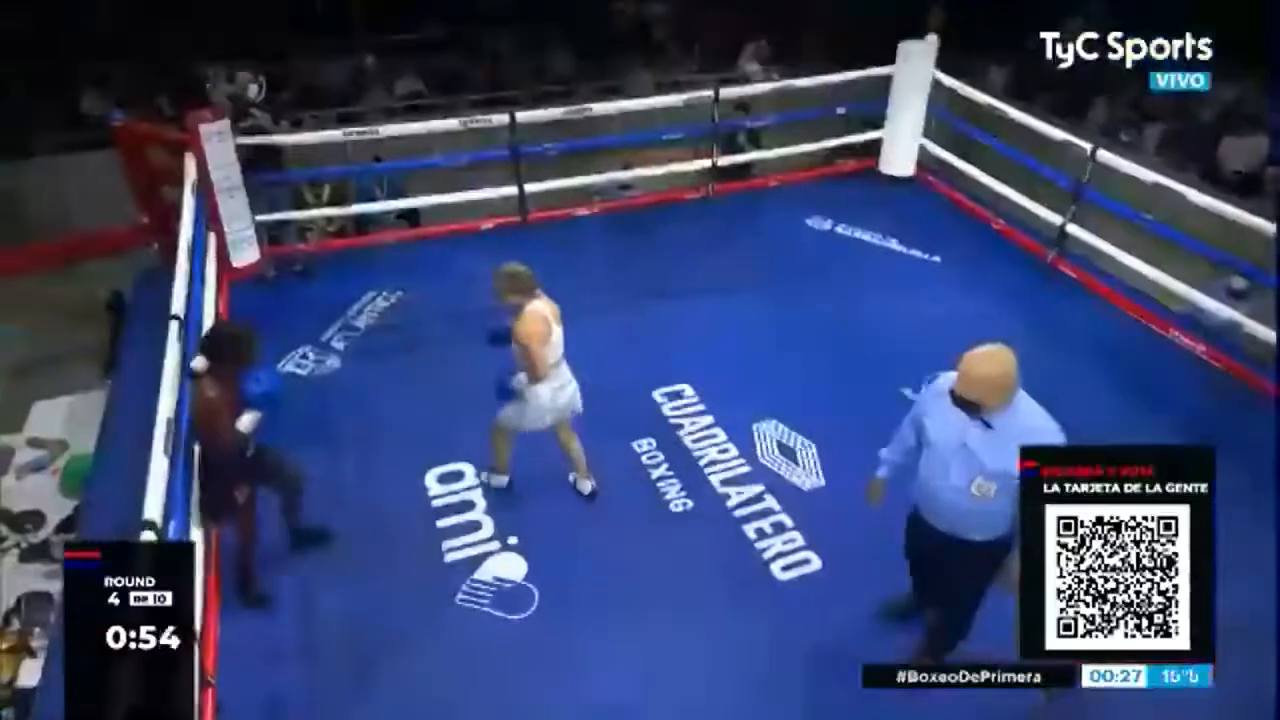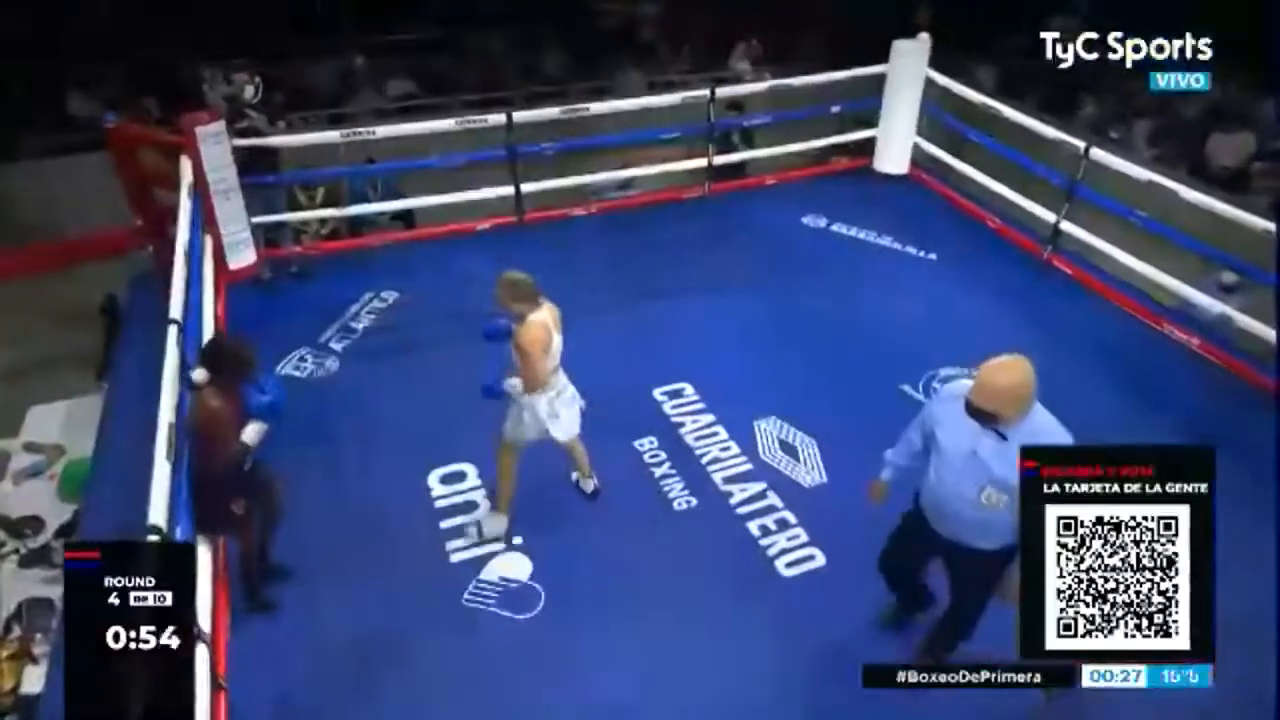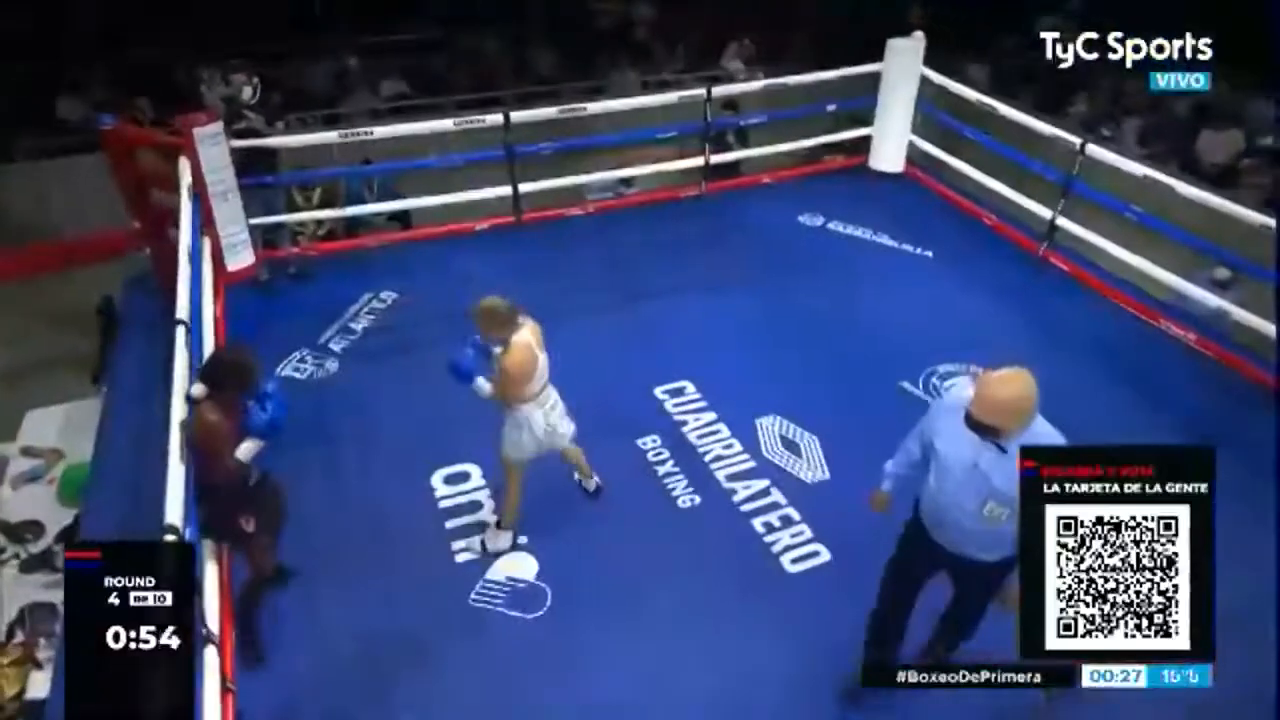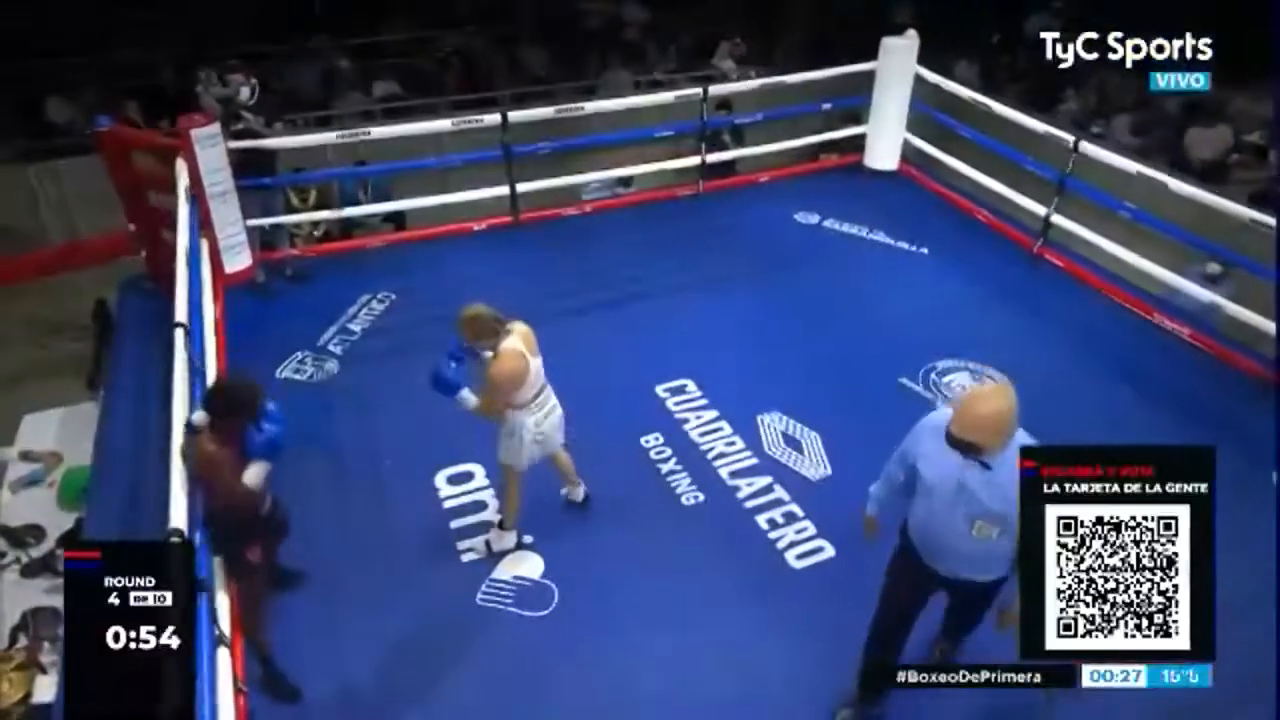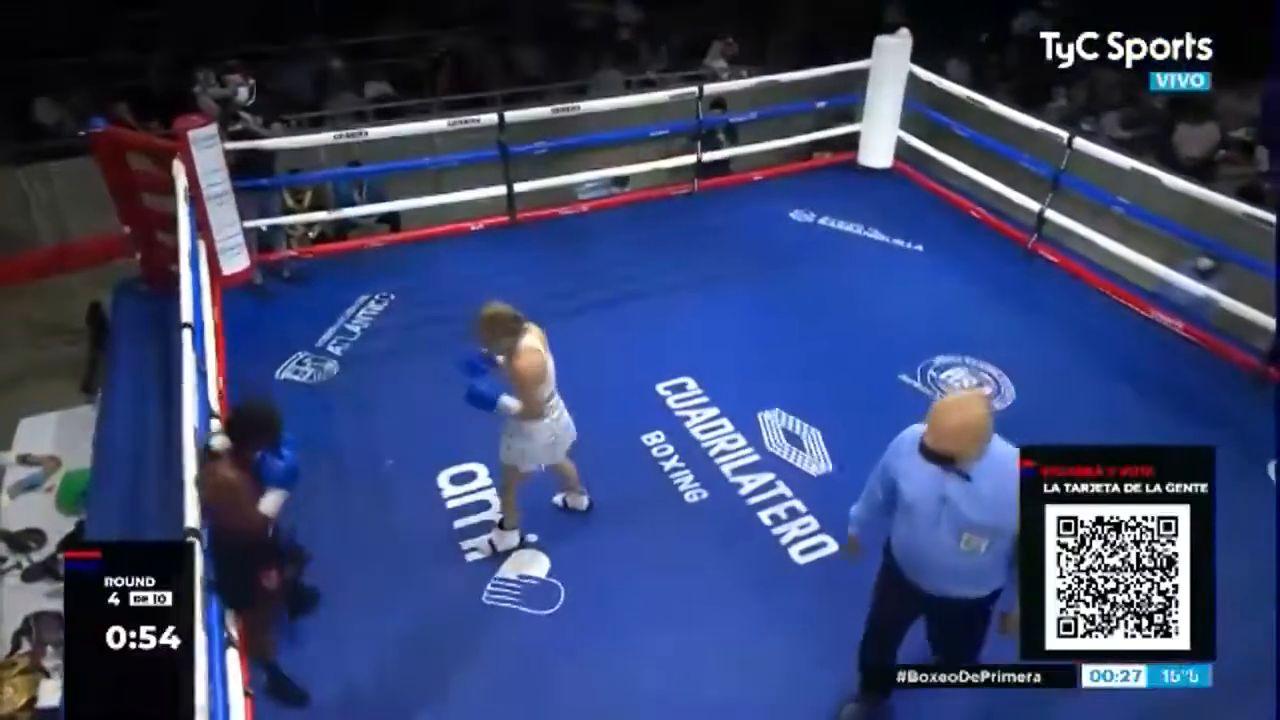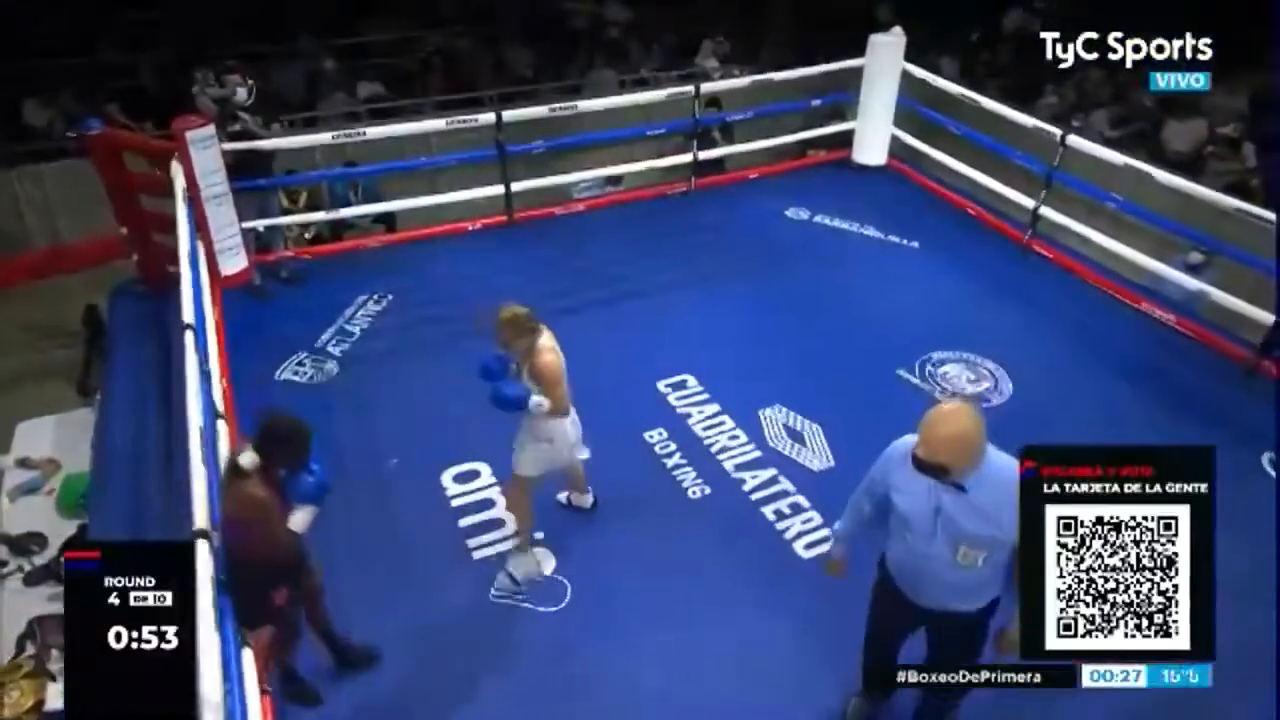
dt=0.2s
person 1, frame 1
left shoulder: (1040, 436)
right shoulder: (941, 389)
right elbow: (911, 432)
left wrist: (1022, 557)
right wrist: (885, 471)
left hip: (981, 542)
right hip: (926, 516)
left knee: (959, 599)
right knee: (920, 564)
left ankle: (935, 650)
right ankle: (925, 599)
person 1, frame 2
left shoulder: (1052, 446)
right shoulder: (953, 396)
right elbow: (918, 435)
right wrist: (889, 472)
left hip: (985, 549)
right hip: (928, 517)
left knee: (966, 605)
right knee: (893, 563)
left ankle: (937, 649)
right ankle: (912, 602)
person 1, frame 3
right shoulder: (953, 402)
right elbow: (918, 444)
right wrist: (889, 483)
left hip: (987, 559)
right hip: (927, 528)
left knee: (967, 610)
right knee: (893, 596)
left ankle: (942, 646)
right ankle: (875, 666)
person 1, frame 4
right shoulder: (933, 426)
right elbow: (900, 469)
right wrist: (875, 507)
left hip: (980, 576)
right hip: (917, 549)
left knee: (966, 616)
right knee: (888, 624)
left ankle: (949, 639)
person 1, frame 5
left shoulder: (1019, 479)
right shoulder: (910, 442)
right elbow: (881, 486)
right wrist: (858, 526)
left hip: (969, 595)
right hip: (902, 568)
left knee: (956, 652)
right knee: (879, 637)
left ankle: (948, 654)
person 1, frame 6
left shoulder: (1016, 489)
right shoulder: (900, 454)
right elbow: (868, 500)
left wrist: (1021, 622)
right wrist: (841, 541)
left hip: (965, 611)
right hip: (898, 582)
left knee: (947, 683)
right knee: (879, 644)
right ankle: (875, 691)
person 2, frame 1
left shoulder: (222, 377)
right shoulder: (210, 397)
right elbow: (225, 446)
left wrist: (252, 403)
right wrist: (252, 413)
left hip: (246, 452)
right hip: (225, 467)
left knee: (291, 480)
right knee: (248, 530)
left ankle: (296, 533)
right ankle: (247, 584)
person 2, frame 2
left shoulder: (222, 388)
right shoulder: (213, 407)
right elbow: (227, 459)
right wrist: (258, 424)
left hip: (241, 466)
right hip: (220, 481)
left knee: (271, 507)
right knee: (249, 539)
left ankle: (262, 564)
right ankle: (253, 588)
person 2, frame 3
left shoulder: (226, 402)
right shoulder: (210, 421)
left elbow: (242, 424)
right elbow: (223, 474)
left wrist: (261, 403)
right wrist: (255, 439)
left hip: (248, 481)
right hip: (227, 496)
left knee: (276, 509)
right knee: (263, 565)
left ankle: (268, 568)
right ankle: (245, 619)
person 2, frame 4
left shoulder: (226, 427)
right shoulder: (209, 452)
right elbow: (233, 502)
left wrist: (265, 429)
right wrist: (261, 461)
left hip: (257, 507)
right hip: (238, 527)
left knee: (277, 530)
right knee: (253, 597)
left ankle: (271, 571)
right ankle: (268, 667)
person 2, frame 5
left shoulder: (223, 450)
right shoulder: (226, 478)
right elbow: (252, 529)
left hip: (258, 537)
right hip: (242, 554)
right knee: (259, 618)
left ankle: (283, 598)
right ankle: (275, 676)
person 2, frame 6
left shoulder: (247, 460)
right shoulder: (255, 497)
right elbow: (280, 550)
left wrist: (292, 484)
right wrist: (307, 506)
left hip: (271, 555)
right hip: (260, 570)
left knee: (314, 595)
right knee: (287, 627)
left ankle: (341, 651)
right ankle: (287, 676)
person 3, frame 1
left shoulder: (525, 326)
right shoulder: (548, 304)
left elbow: (537, 373)
left wrist: (514, 385)
right wrist: (510, 337)
left hip: (539, 394)
right hip: (562, 382)
left knee: (501, 430)
right knee: (565, 432)
left ankle: (499, 476)
right ankle: (585, 481)
person 3, frame 2
left shoulder: (527, 335)
right shoulder: (550, 309)
left elbow: (535, 382)
left wrist: (505, 387)
right wrist: (510, 331)
left hip: (536, 403)
right hip: (559, 389)
left knee: (507, 452)
right knee: (570, 440)
left ankle: (498, 519)
right ankle: (588, 481)
person 3, frame 3
left shoulder: (512, 361)
right shoulder: (528, 324)
left elbow: (505, 399)
left wrist: (475, 380)
right wrist: (491, 352)
left hip: (529, 418)
right hip: (550, 403)
left knee: (512, 474)
right knee: (565, 445)
left ankle: (502, 533)
right ankle: (590, 480)
person 3, frame 4
left shoulder: (500, 369)
right shoulder: (519, 328)
left elbow: (491, 411)
left wrist: (459, 392)
right wrist: (480, 355)
left hip: (524, 423)
right hip: (547, 406)
left knee: (511, 479)
right knee: (555, 451)
left ankle: (506, 534)
right ankle: (576, 489)
person 3, frame 5
left shoulder: (524, 364)
right shoulder: (530, 331)
left elbow: (534, 411)
left wrist: (499, 402)
right wrist: (494, 361)
left hip: (533, 429)
right hip: (554, 416)
left knee: (509, 481)
right knee: (559, 459)
left ankle: (509, 533)
right ankle: (578, 497)
person 3, frame 6
left shoulder: (545, 361)
right shoulder: (536, 335)
left elbow: (560, 406)
right elbow: (524, 371)
left wrist: (527, 402)
right wrist: (506, 369)
left hip: (548, 431)
right hip: (541, 423)
left knee: (516, 493)
right knee: (569, 461)
left ankle: (524, 559)
right ankle: (582, 495)
person 4, frame 1
right shoulder: (235, 111)
left elbow: (285, 132)
left wrist: (268, 125)
left hip: (275, 171)
right hip: (251, 174)
left ankle: (295, 261)
right ankle: (266, 268)
person 4, frame 2
left shoulder: (267, 107)
right shoulder: (232, 111)
left wrist: (263, 127)
left hip: (272, 173)
right hip: (247, 176)
left knee: (281, 219)
right knee: (255, 224)
left ankle: (291, 263)
right ankle: (262, 269)
person 4, frame 3
left shoulder: (265, 107)
right shoulder: (229, 112)
left elbow: (281, 134)
left wrist: (261, 128)
left hip: (270, 174)
right hip: (245, 178)
right knee: (252, 226)
left ankle: (289, 263)
right ankle: (260, 270)
person 4, frame 4
left shoulder: (265, 107)
right shoulder: (226, 113)
left wrist: (259, 128)
left hip: (269, 176)
right hip: (244, 180)
left knee: (278, 222)
right knee: (251, 227)
left ankle: (287, 266)
right ankle: (257, 273)
person 4, frame 5
left shoulder: (262, 107)
right shoulder: (223, 113)
left elbow: (278, 135)
left wrist: (256, 128)
left hip: (267, 177)
right hip: (241, 181)
left knee: (275, 223)
right knee: (248, 229)
left ankle: (283, 267)
right ankle: (254, 275)
person 4, frame 6
left shoulder: (260, 107)
right shoulder: (222, 113)
left elbow: (276, 136)
left wrist: (254, 129)
left hip: (265, 177)
right hip: (239, 182)
left knee: (274, 224)
right knee: (246, 230)
left ankle: (281, 267)
right ankle: (253, 276)
